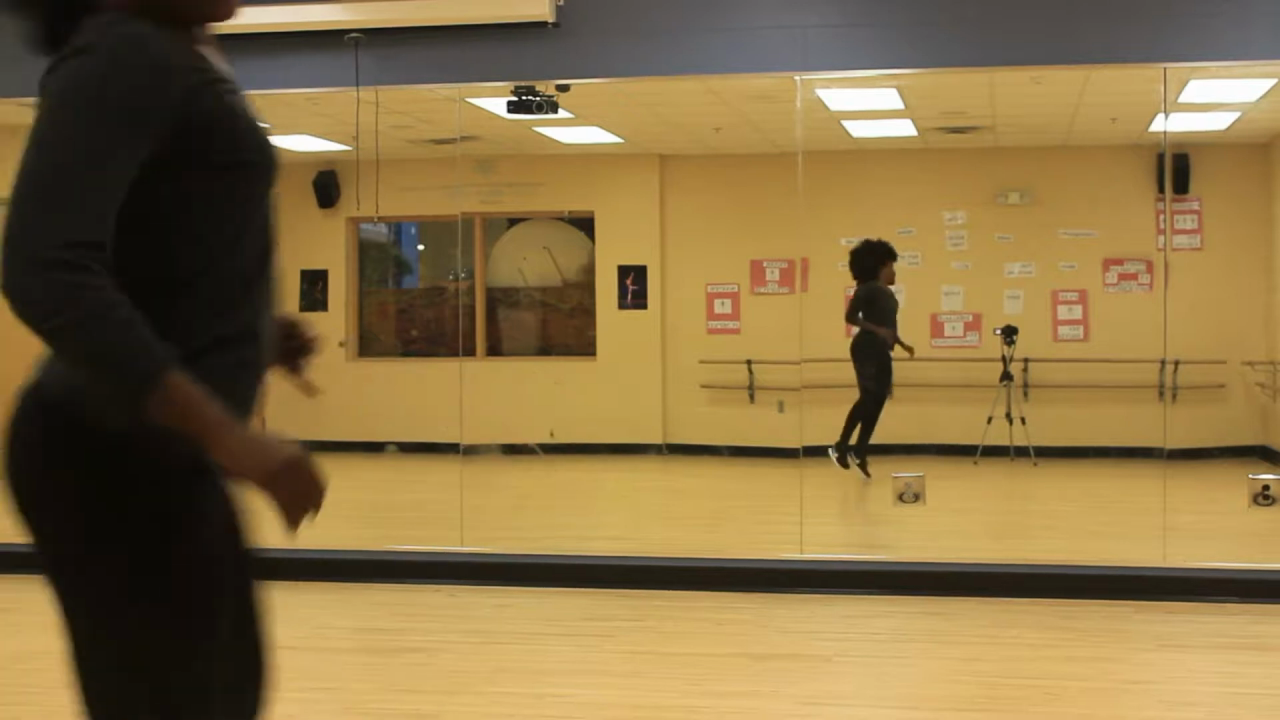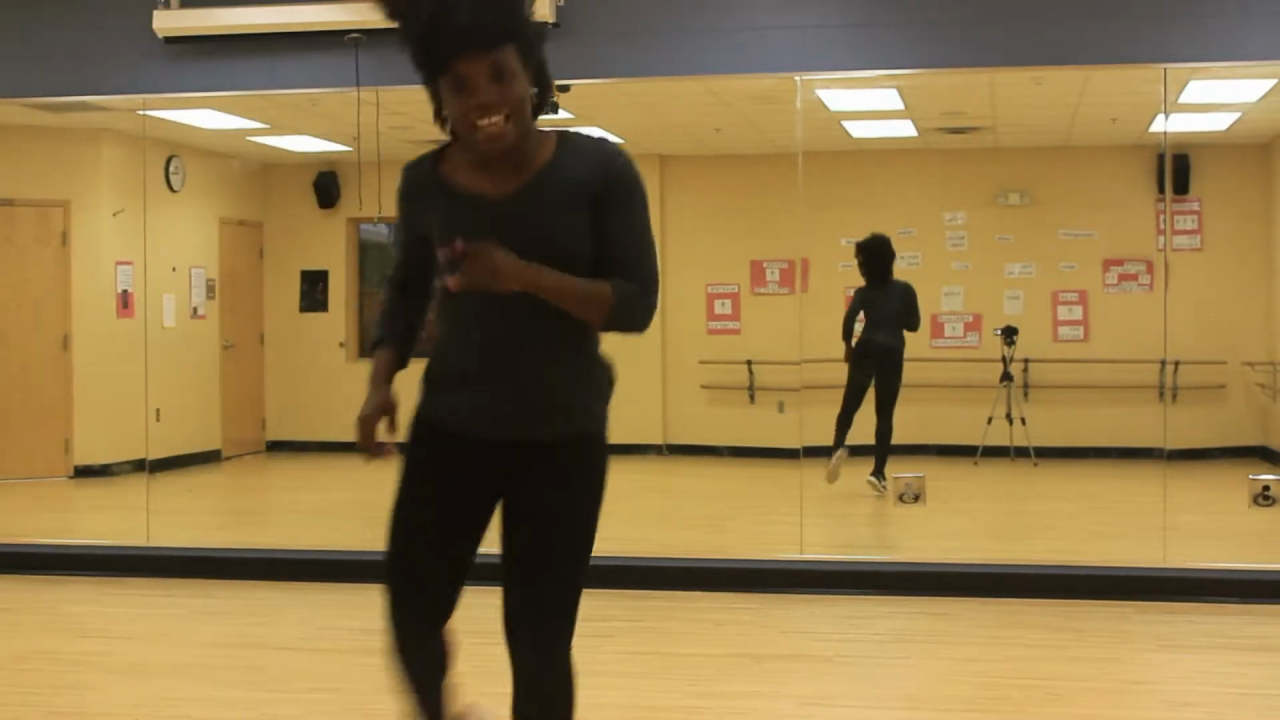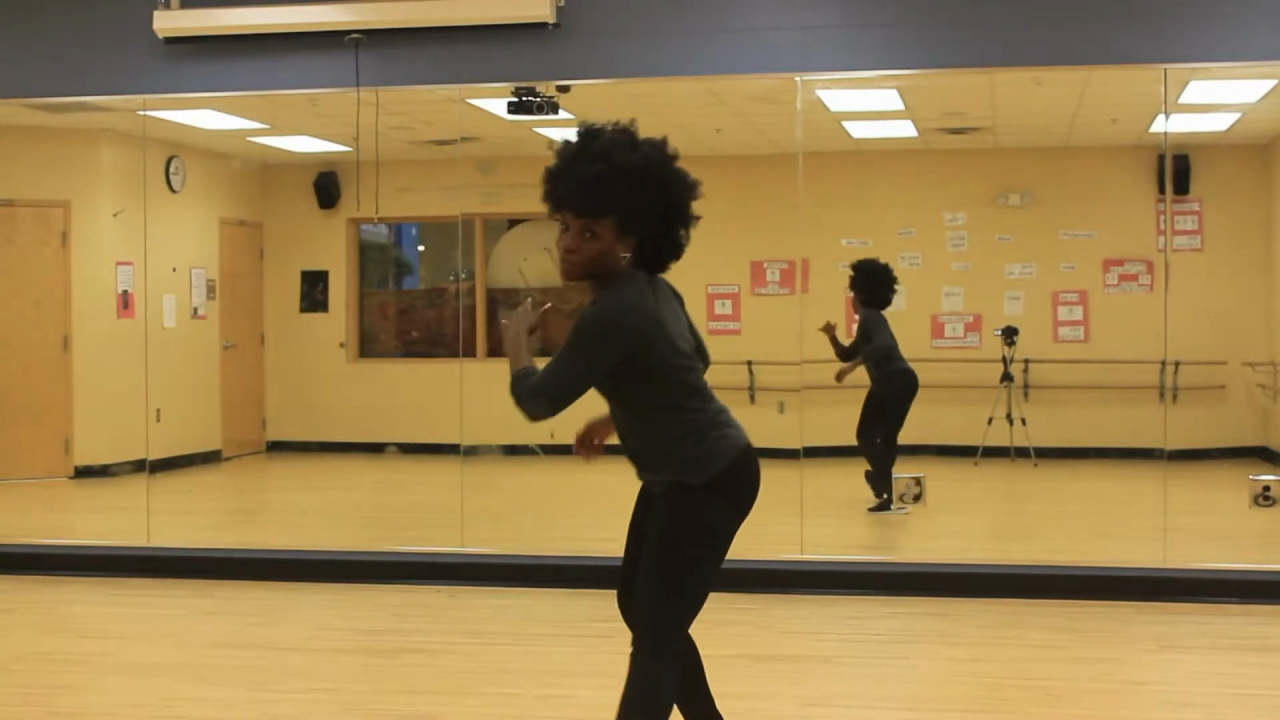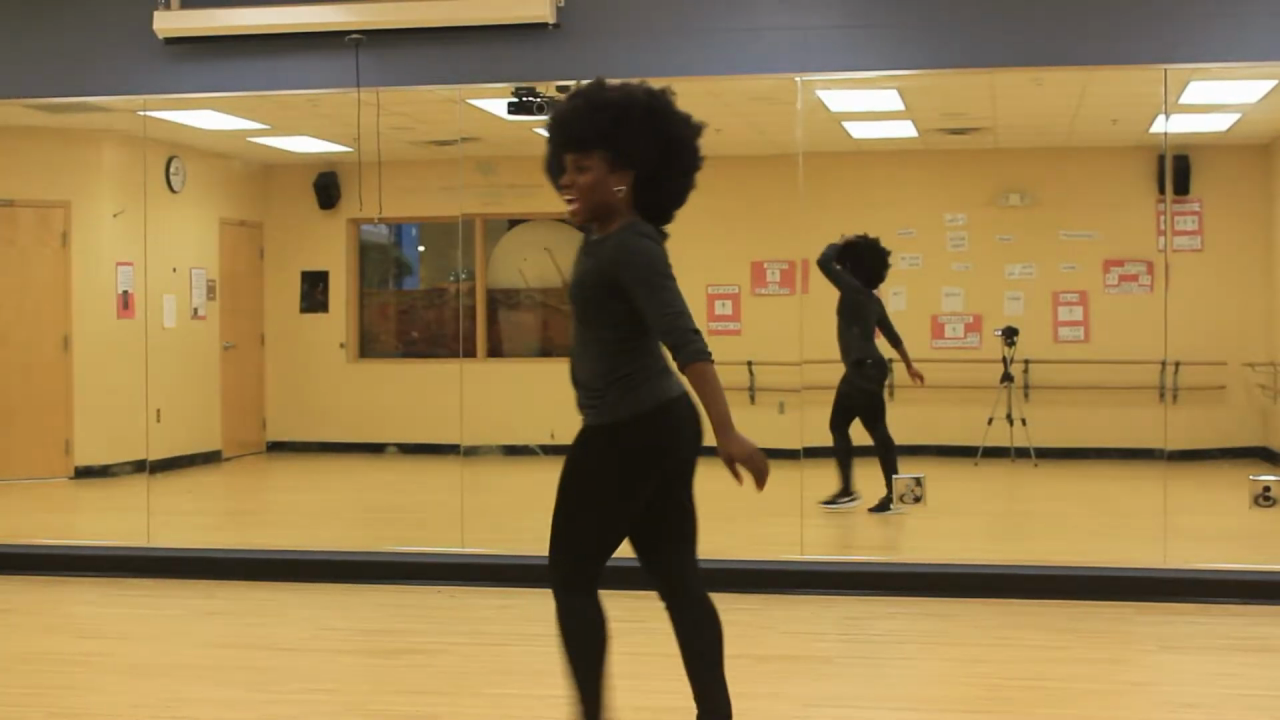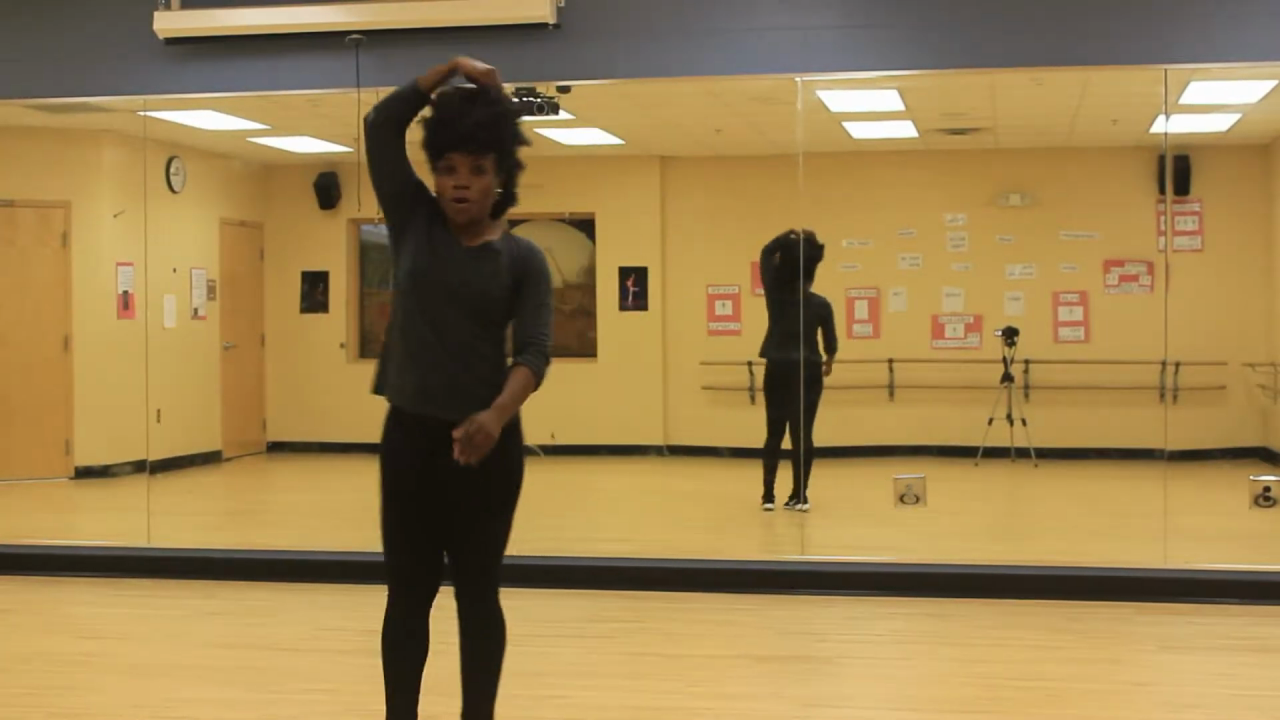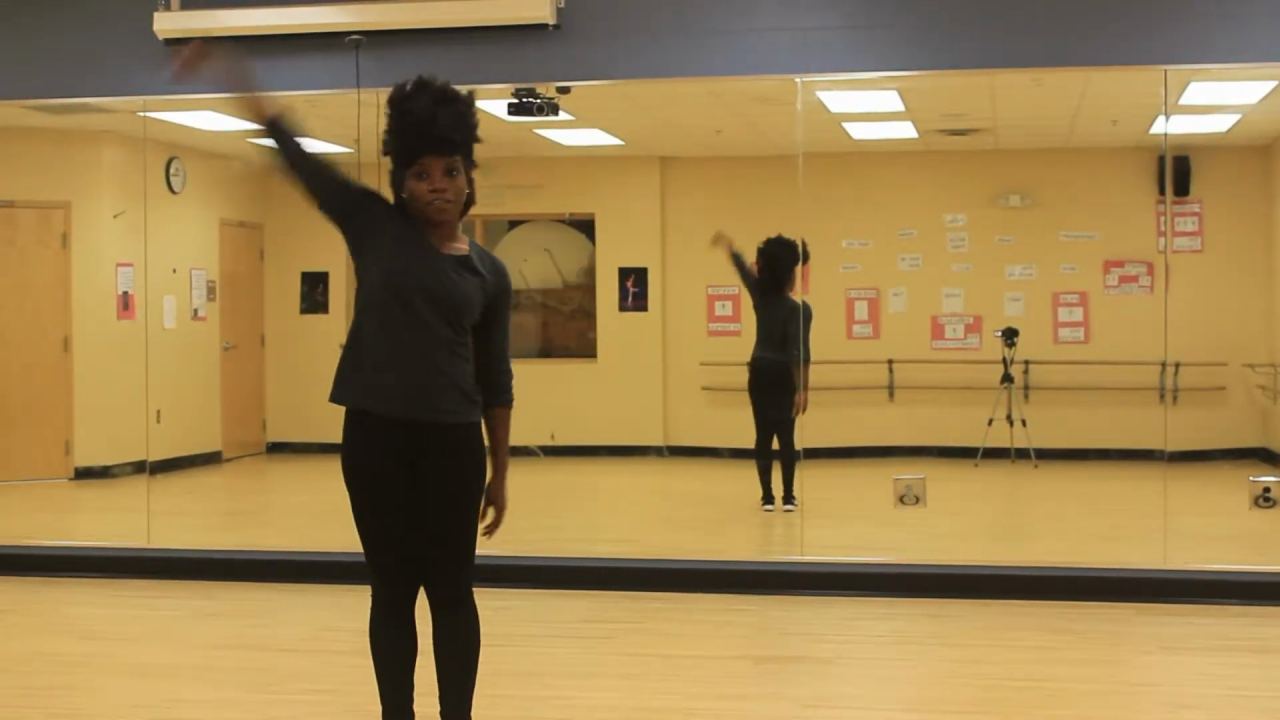
dt=0.7s
person 1, frame 1
left shoulder: (185, 68)
right shoulder: (122, 62)
left wrist: (255, 334)
right wrist: (224, 433)
left hip: (156, 453)
right hip: (115, 455)
person 1, frame 2
left shoulder: (598, 171)
right shoulder: (424, 182)
left elbow: (636, 305)
left wrist: (524, 276)
right wrist: (381, 382)
left hip: (563, 435)
right hip: (454, 427)
left knee: (537, 641)
right knee: (413, 610)
person 1, frame 3
left shoulder: (613, 313)
right shoulder: (650, 291)
left elbow: (539, 400)
left wrist: (516, 337)
right wrist: (616, 422)
left hip: (708, 480)
right hip: (687, 475)
left knee: (653, 637)
right knee: (645, 611)
person 1, frame 4
left shoulder: (632, 247)
right shoulder: (606, 229)
left elbow: (685, 341)
right elbow: (554, 164)
left wrist: (727, 432)
right wrist: (579, 114)
left hip: (624, 433)
right hip: (656, 427)
left knee: (571, 577)
right knee: (679, 582)
person 1, frame 5
left shoulder: (521, 258)
right shoulder: (414, 223)
left elbow: (534, 354)
right elbow: (380, 126)
left wrist: (497, 417)
right wrist: (450, 71)
left hip: (483, 437)
right hip: (411, 429)
left knee: (475, 588)
right knee: (407, 589)
person 1, frame 6
left shoulder: (487, 273)
right shoulder: (375, 226)
left elbow: (493, 379)
right elbow: (299, 156)
left wrist: (497, 473)
right wrist: (234, 78)
left hip: (451, 439)
right hip: (375, 433)
left knee: (450, 589)
right knee: (391, 589)
person 2, frame 1
left shoulder: (888, 294)
right shoulder: (869, 290)
right elbow: (850, 317)
left wrist: (901, 343)
right wrist: (876, 329)
left hip: (882, 355)
right hip: (867, 351)
left knee: (877, 403)
right knee: (869, 399)
left ankle: (859, 453)
right ankle: (841, 447)
person 2, frame 2
left shoulder: (863, 293)
right shoulder: (904, 289)
left elbow: (849, 319)
right elbow: (913, 324)
left wrist: (847, 345)
left hip: (866, 351)
right hip: (892, 354)
left knee: (849, 406)
right knee: (885, 414)
left ankle: (839, 448)
right ankle: (878, 473)
person 2, frame 3
left shoulder: (869, 317)
right shoulder: (871, 318)
left elbow: (884, 346)
right elbow: (846, 355)
left wrist: (852, 366)
right wrist: (832, 337)
left hip: (890, 381)
right hip: (905, 380)
left knee: (867, 437)
right knee: (887, 437)
left ankle: (892, 496)
right ankle: (880, 481)
person 2, frame 4
left shoulder: (853, 289)
right shoulder: (871, 299)
left elbow: (824, 261)
right elbow: (892, 335)
left wrist: (842, 243)
right wrist: (909, 365)
left hip: (863, 369)
right hip: (868, 368)
left knee: (839, 427)
right knee: (877, 431)
person 2, frame 5
left shoulder: (774, 292)
right shoulder: (820, 304)
left elbow: (766, 253)
right elbow: (830, 345)
left wrist: (792, 235)
right wrist: (828, 362)
left hip: (778, 369)
right hip: (809, 371)
left knee: (775, 432)
right knee: (802, 433)
left ankle: (769, 495)
right ankle: (799, 495)
person 2, frame 6
left shoulder: (760, 296)
right shoulder: (799, 309)
left elbow: (744, 271)
right elbow: (800, 352)
left wrist: (729, 247)
right wrist: (802, 389)
left hip: (760, 372)
right hip: (784, 375)
left knee: (763, 435)
right knee: (785, 435)
left ankle: (768, 497)
right ankle: (788, 497)
